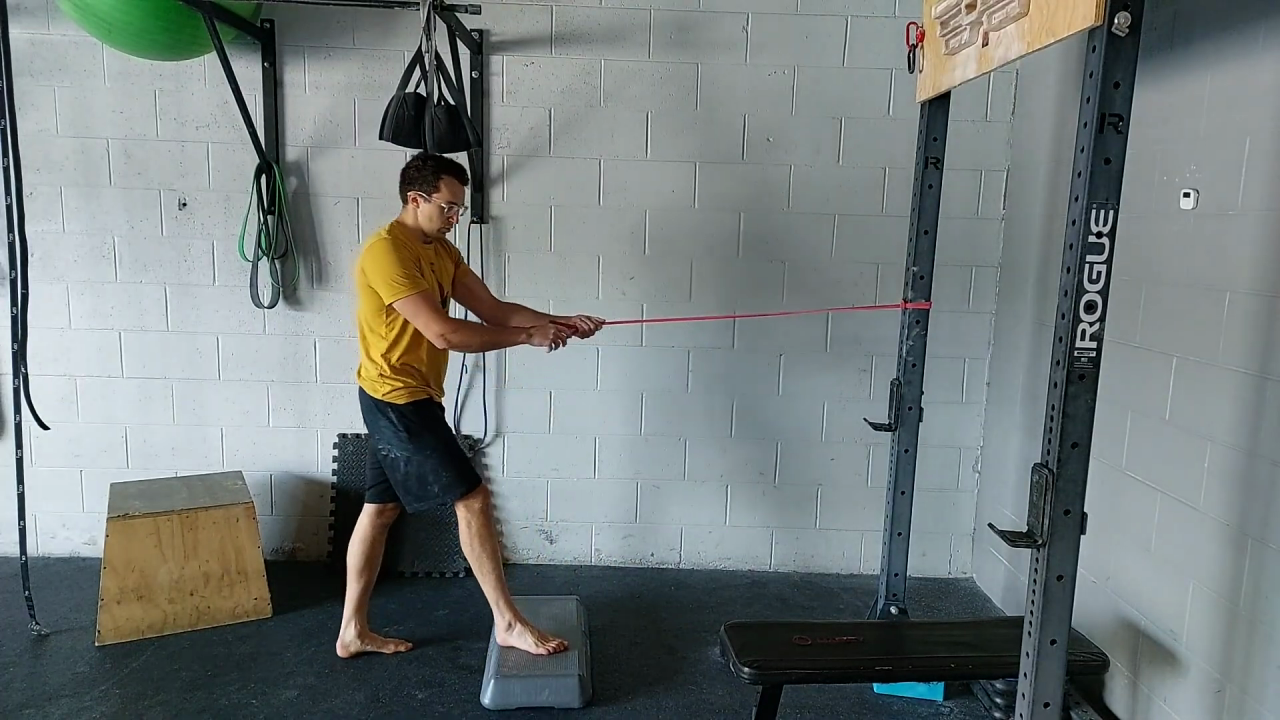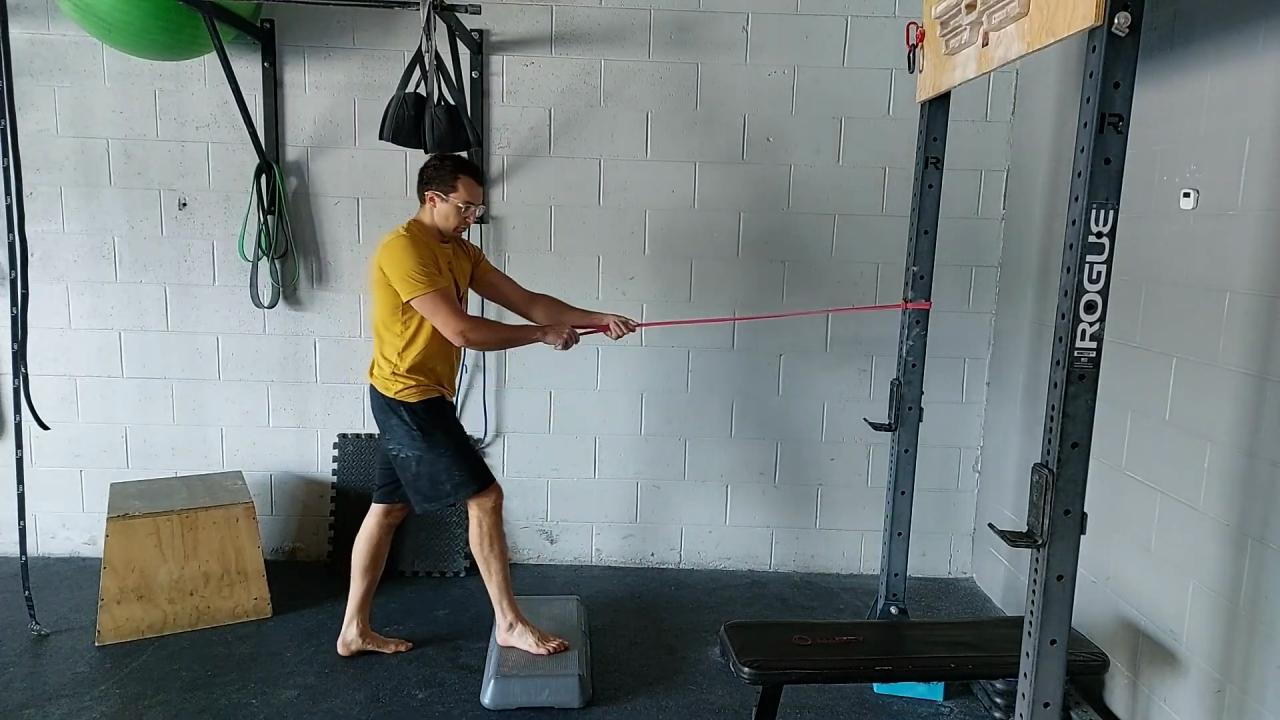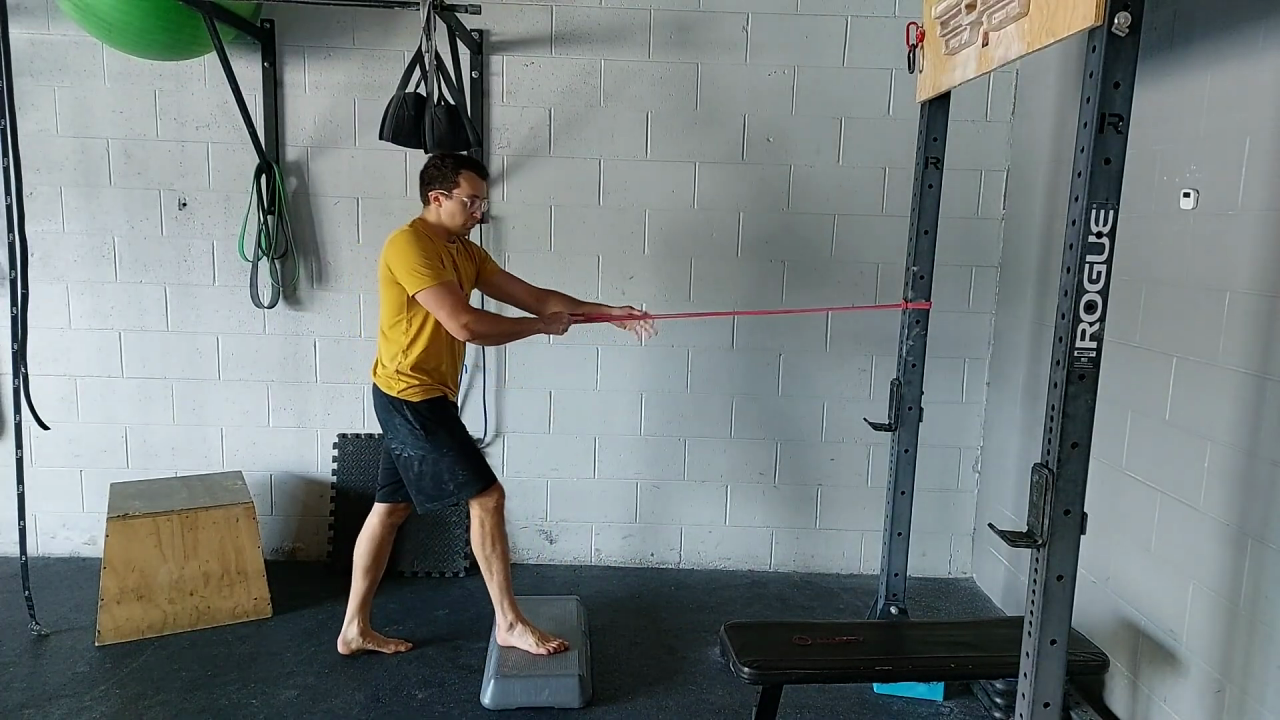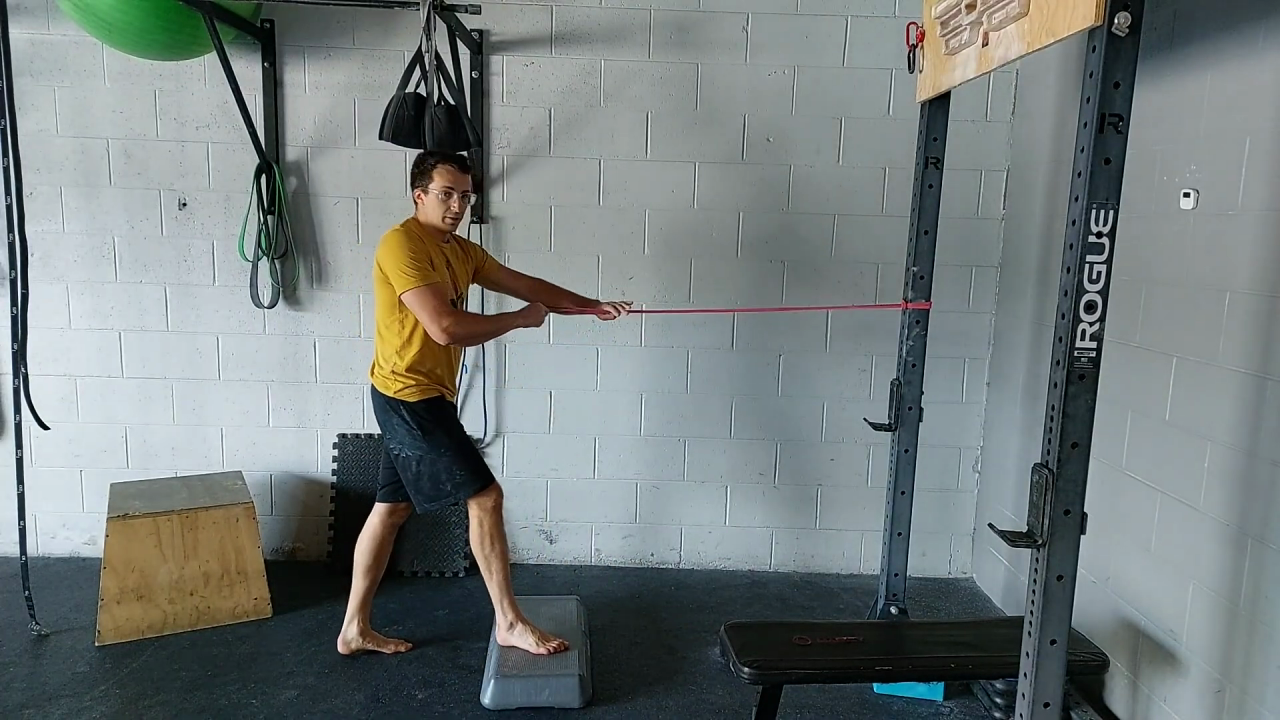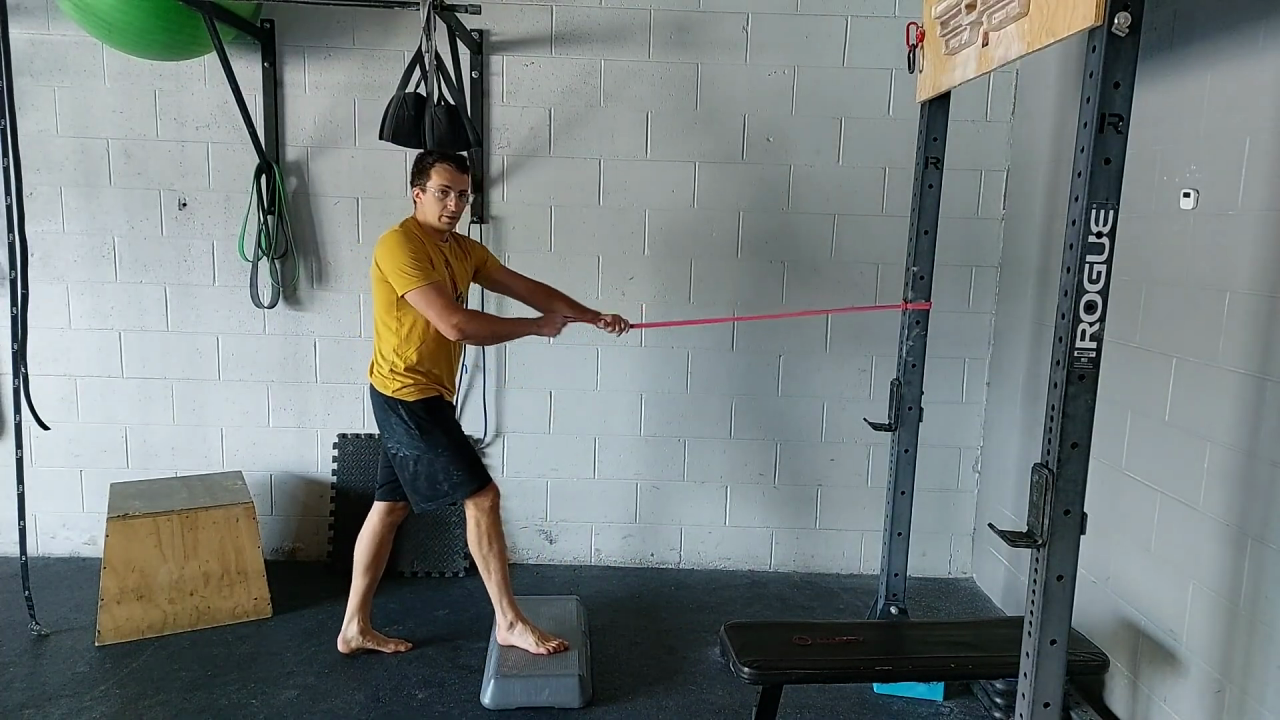
dt=0.3s
person 1, frame 1
left shoulder: (440, 251)
right shoulder: (386, 253)
left elbow: (494, 311)
right elbow: (443, 333)
left wrist: (560, 324)
right wrist: (528, 336)
left hip: (405, 400)
right hip: (398, 400)
left knee: (379, 510)
right knee: (473, 499)
left ankle: (353, 629)
right ankle: (507, 622)
person 1, frame 2
left shoulder: (460, 251)
right shoulder: (403, 249)
left elbow: (524, 301)
right elbow: (463, 332)
left wrist: (595, 319)
right wrist: (543, 335)
left hip: (414, 399)
right hip: (409, 399)
left knee: (388, 509)
right knee: (484, 497)
left ankle: (354, 628)
right ankle: (509, 623)
person 1, frame 3
left shoulder: (464, 252)
right shoulder: (409, 246)
left elbow: (533, 297)
right elbow: (465, 325)
left wrist: (610, 313)
right wrist: (544, 327)
left hip: (418, 398)
right hip: (412, 398)
left knee: (390, 509)
right knee: (487, 497)
left ankle: (356, 627)
right ankle: (509, 623)
person 1, frame 4
left shoulder: (461, 251)
right shoulder: (401, 245)
left elbow: (528, 287)
right elbow: (446, 329)
left wrist: (592, 305)
right wrist: (520, 319)
left hip: (419, 398)
right hip: (410, 398)
left knee: (391, 509)
right knee: (485, 497)
left ankle: (355, 628)
right ankle: (510, 622)
person 1, frame 5
left shoulder: (463, 249)
right shoulder: (400, 245)
left elbow: (530, 289)
right elbow: (455, 326)
left wrist: (592, 315)
right wrist: (537, 326)
left hip: (421, 397)
right hip: (408, 397)
left knee: (389, 507)
right knee: (482, 497)
left ankle: (355, 626)
right ankle: (509, 622)
